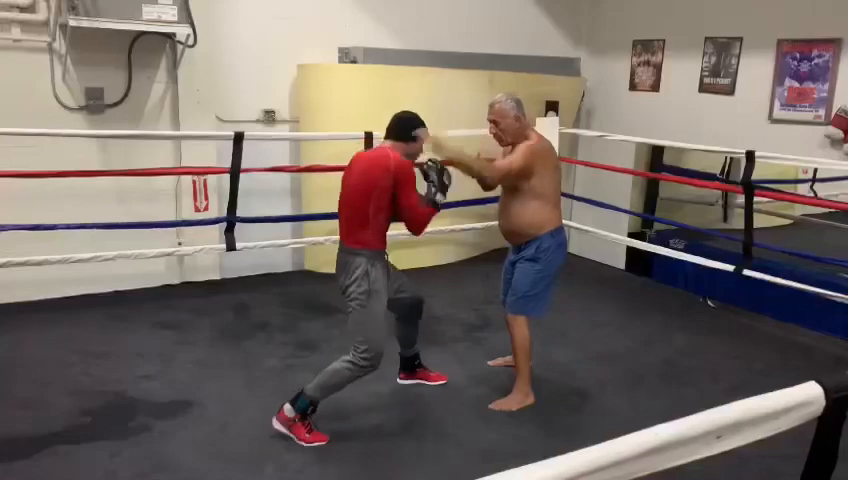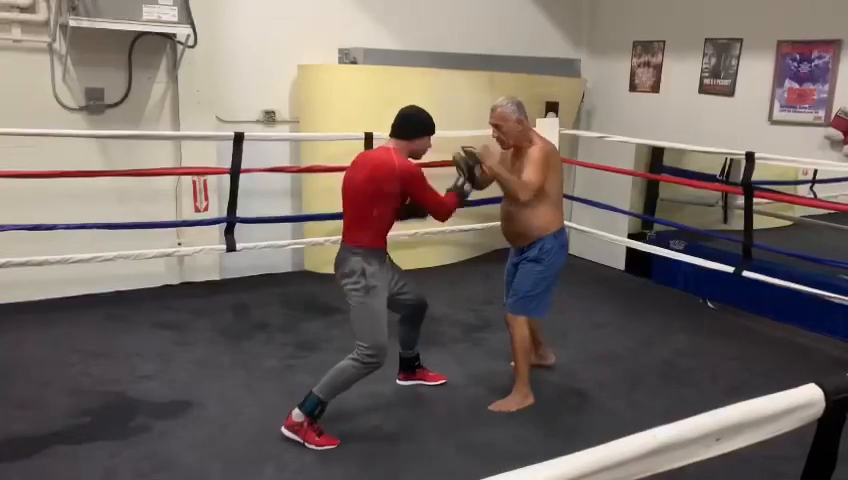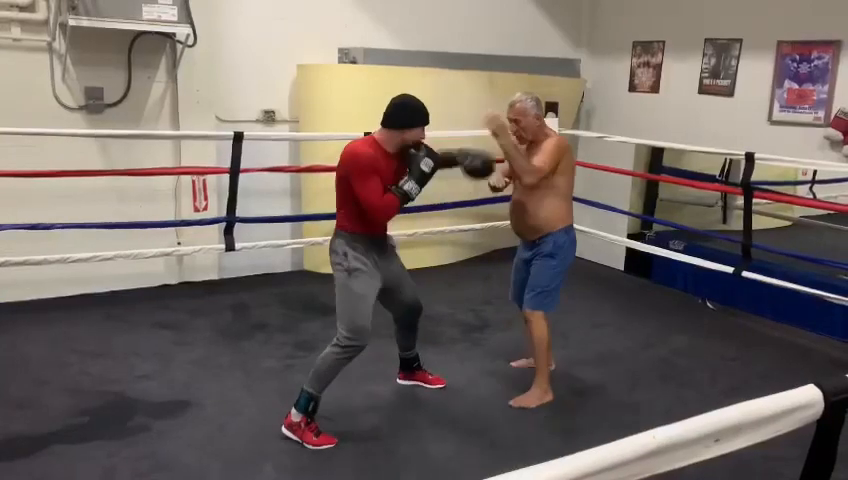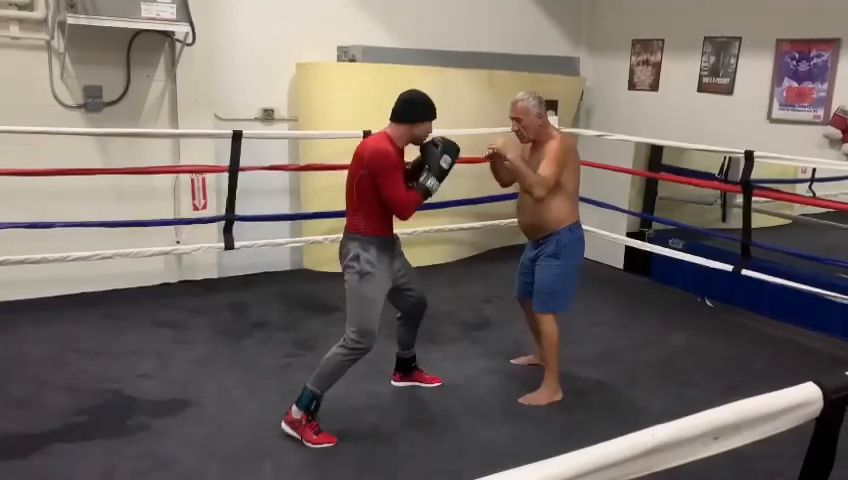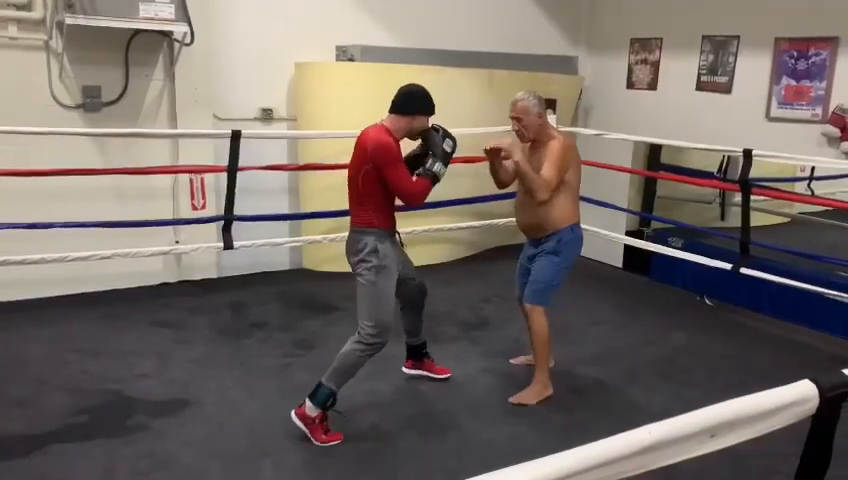
dt=0.3s
person 1, frame 1
left shoulder: (359, 160)
right shoulder: (400, 165)
right elbow: (416, 224)
left wrist: (403, 200)
right wrist: (437, 190)
left hip: (365, 257)
right hip: (363, 264)
left knee: (412, 303)
right knee: (367, 356)
left ankle: (410, 368)
right ankle: (294, 412)
person 1, frame 2
left shoulder: (367, 159)
right shoulder: (402, 168)
right elbow: (442, 211)
left wrist: (407, 207)
right wrist: (465, 182)
left hip: (375, 258)
right hip: (361, 264)
left knee: (414, 304)
right knee: (371, 354)
left ankle: (409, 369)
right ankle: (300, 418)
person 1, frame 3
left shoulder: (399, 150)
right shoulder: (359, 154)
left elbow: (423, 151)
right elbow: (380, 210)
left wrist: (462, 158)
right wrist: (416, 176)
left hip: (381, 245)
right hip: (352, 249)
left knee: (410, 306)
right knee: (353, 338)
left ankle: (409, 369)
right ankle: (299, 416)
person 1, frame 4
left shoulder: (390, 147)
right shoulder: (380, 151)
left elbow: (397, 185)
right elbow: (404, 208)
left wrist: (425, 162)
right wrist: (434, 171)
left hip: (385, 246)
right hip: (364, 251)
left knee: (415, 304)
right knee: (359, 339)
left ankle: (406, 370)
right ankle: (300, 414)
person 1, frame 5
left shoulder: (379, 136)
right shoulder: (382, 143)
right elbow: (412, 196)
left wrist: (422, 153)
right wrist: (439, 159)
left hip: (383, 238)
right hip: (372, 243)
left knee: (415, 291)
right knee: (373, 334)
left ankle: (416, 358)
right ankle: (312, 409)
person 2, frame 1
left shoulder: (534, 147)
right shoulder: (512, 147)
left elbow: (491, 172)
right elbow: (490, 182)
left wrist: (447, 151)
right wrist: (472, 162)
left hip: (543, 245)
right hip: (522, 243)
left knee: (517, 314)
right knee: (510, 304)
left ankle: (522, 391)
right ankle: (518, 356)
person 2, frame 2
left shoulder: (539, 151)
right shoulder: (508, 149)
left elbow: (524, 196)
right elbow: (481, 182)
left wrist: (496, 163)
right wrist: (476, 164)
left hip: (545, 247)
right hip: (522, 245)
left knee: (516, 313)
right knee: (522, 306)
left ankle: (522, 392)
right ankle: (542, 353)
person 2, frame 3
left shoulder: (554, 144)
right shoulder: (521, 144)
left elbow: (529, 178)
right elbow: (506, 175)
left wrist: (504, 139)
right wrist: (497, 179)
left hip: (554, 242)
right hip: (529, 241)
left knee: (533, 310)
right knee: (524, 302)
left ankle: (541, 388)
right ankle: (542, 356)
person 2, frame 4
left shoulder: (558, 145)
right shoulder: (528, 145)
left elbow: (539, 190)
right elbow: (506, 180)
left wrist: (513, 158)
right wrist: (497, 161)
left hip: (561, 241)
right hip: (537, 239)
left knee: (544, 311)
right knee: (525, 298)
left ankle: (551, 386)
right ankle: (542, 353)
person 2, frame 5
left shoulder: (558, 145)
right shoulder: (526, 144)
left elbow: (542, 193)
right elbow: (504, 182)
left wrist: (519, 159)
right wrist: (495, 160)
left hip: (559, 240)
right hip: (535, 239)
left knee: (534, 306)
right knee: (526, 300)
left ankle: (541, 383)
right ankle: (541, 354)
